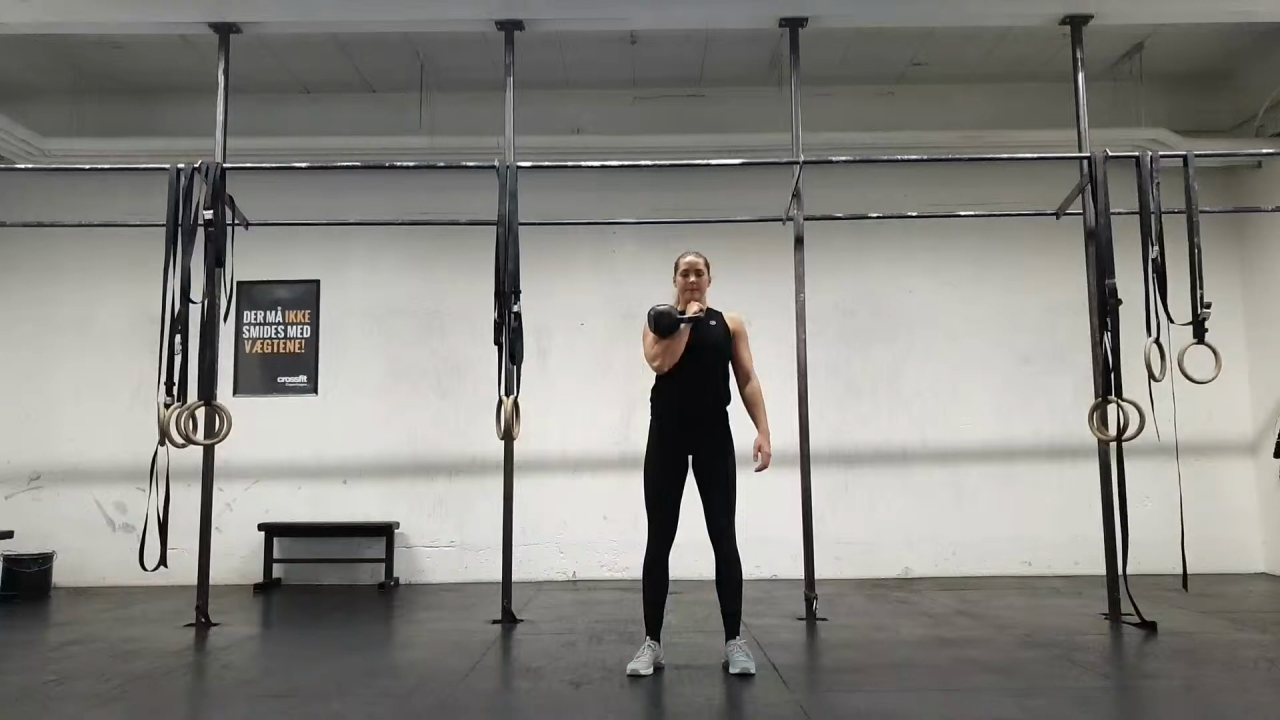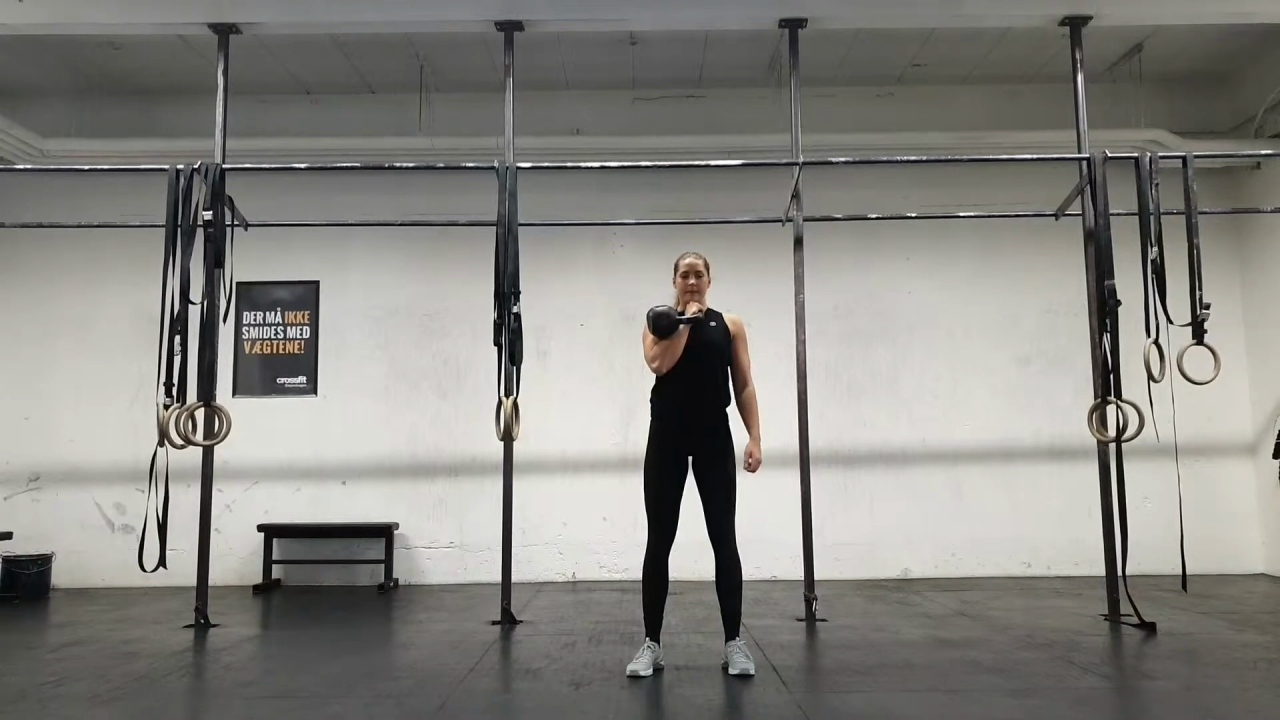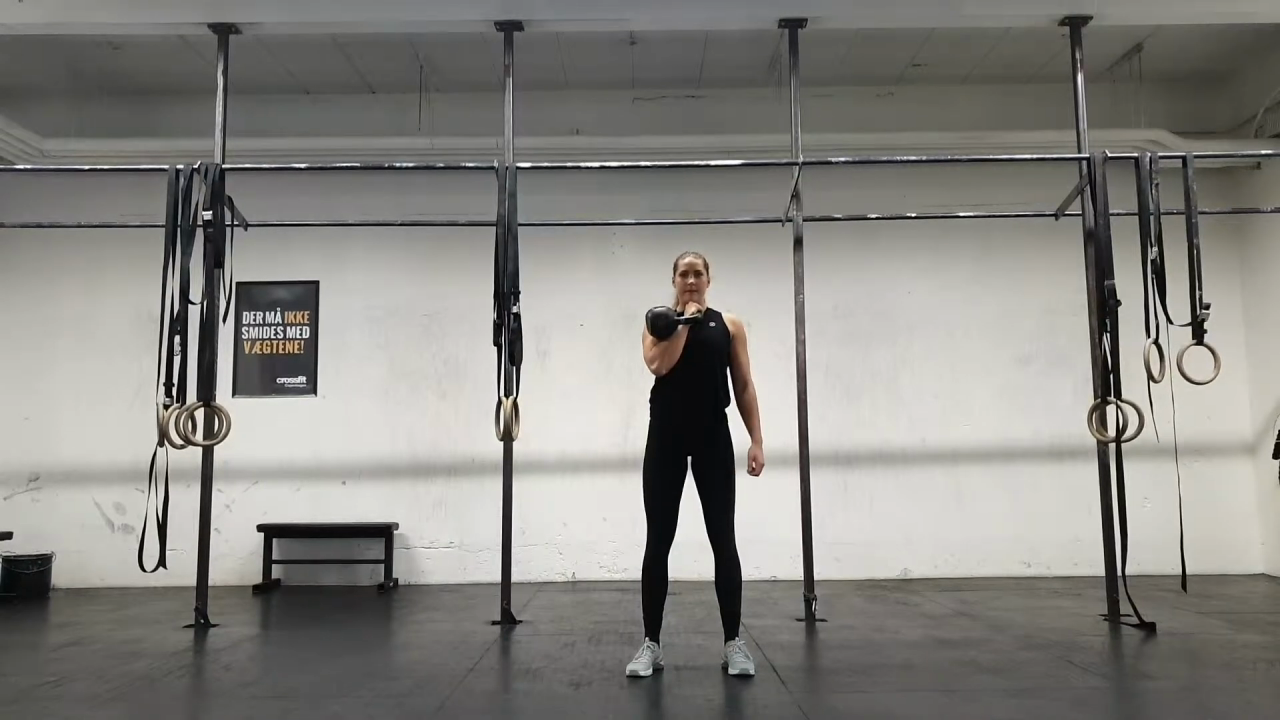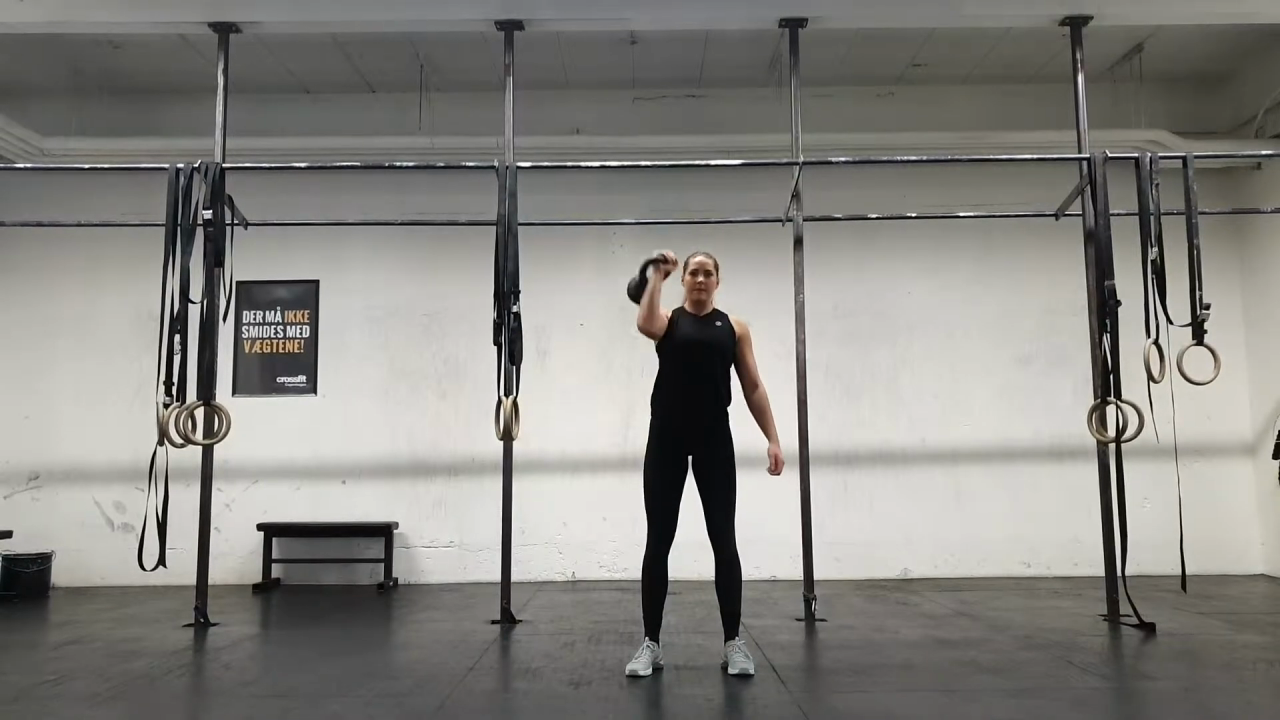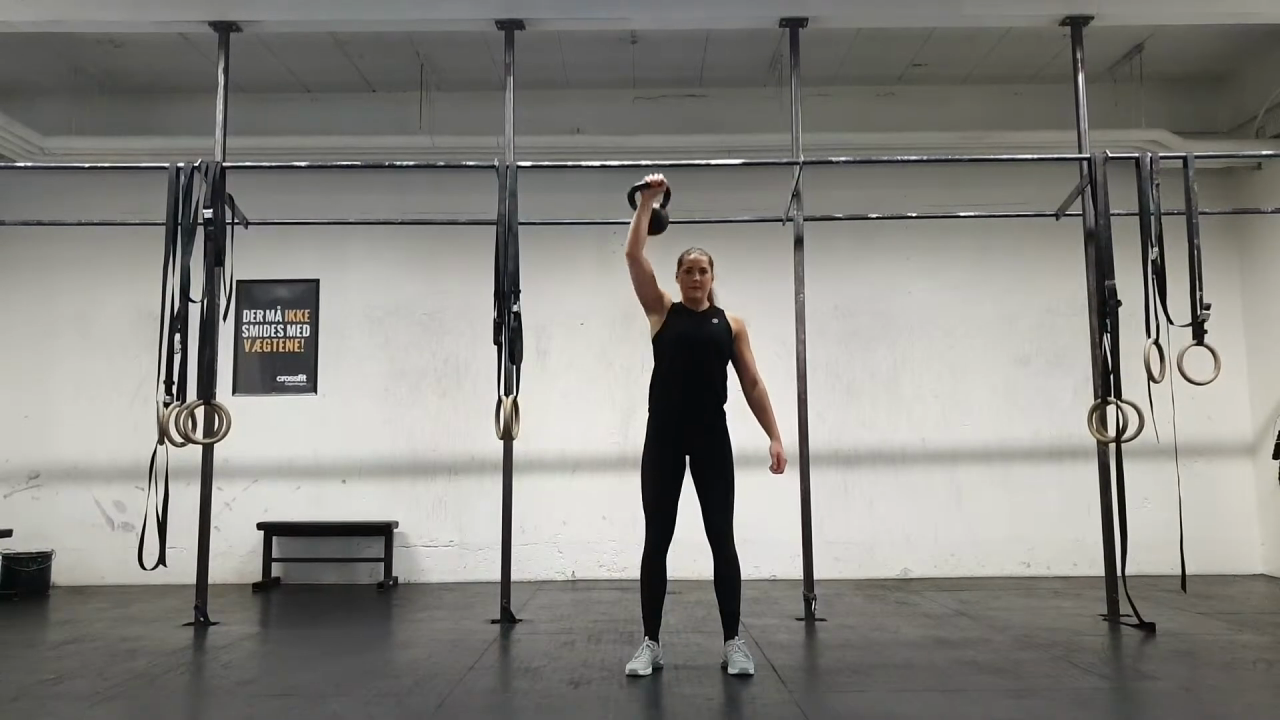
dt=0.4s
person 1, frame 1
left shoulder: (730, 323)
left elbow: (748, 379)
right elbow: (661, 363)
left wrist: (763, 431)
right wrist: (686, 319)
left hip: (714, 435)
right hip: (667, 435)
left knee: (724, 538)
right knee: (659, 540)
left ankle: (734, 641)
right ankle: (652, 643)
person 1, frame 2
left shoulder: (730, 325)
left elbow: (744, 384)
right elbow: (660, 364)
left wrist: (754, 437)
right wrist: (686, 320)
left hip: (714, 437)
right hip: (667, 436)
left knee: (724, 539)
right knee: (659, 540)
left ankle: (733, 642)
right ankle: (651, 643)
person 1, frame 3
left shoulder: (729, 325)
left elbow: (744, 385)
right elbow: (658, 366)
left wrist: (757, 440)
right wrist: (683, 320)
left hip: (713, 436)
right hip: (665, 436)
left knee: (723, 539)
right knee: (658, 540)
left ankle: (733, 642)
right ankle: (651, 643)
person 1, frame 4
left shoulder: (734, 326)
right shoulder: (666, 316)
left elbow: (753, 386)
right elbow: (644, 323)
left wrist: (773, 439)
right wrist: (657, 276)
left hip: (714, 437)
right hip: (667, 435)
left knee: (723, 539)
right knee: (658, 540)
left ankle: (733, 642)
right ankle: (651, 643)
person 1, frame 5
left shoulder: (731, 323)
right shoulder: (662, 312)
left elbow: (752, 383)
right elbow: (633, 255)
left wrist: (774, 437)
right wrist: (646, 202)
left hip: (711, 438)
right hip: (664, 436)
left knee: (722, 539)
right knee: (656, 541)
left ankle: (733, 641)
right ankle: (650, 643)
